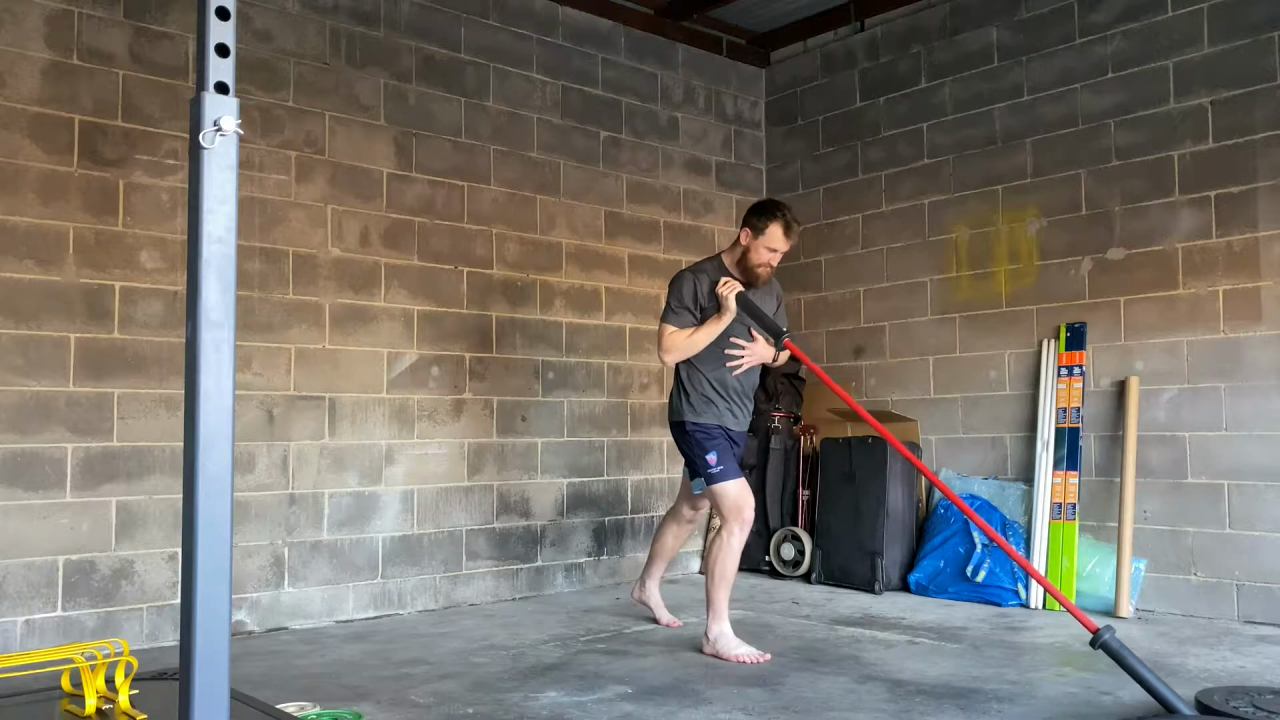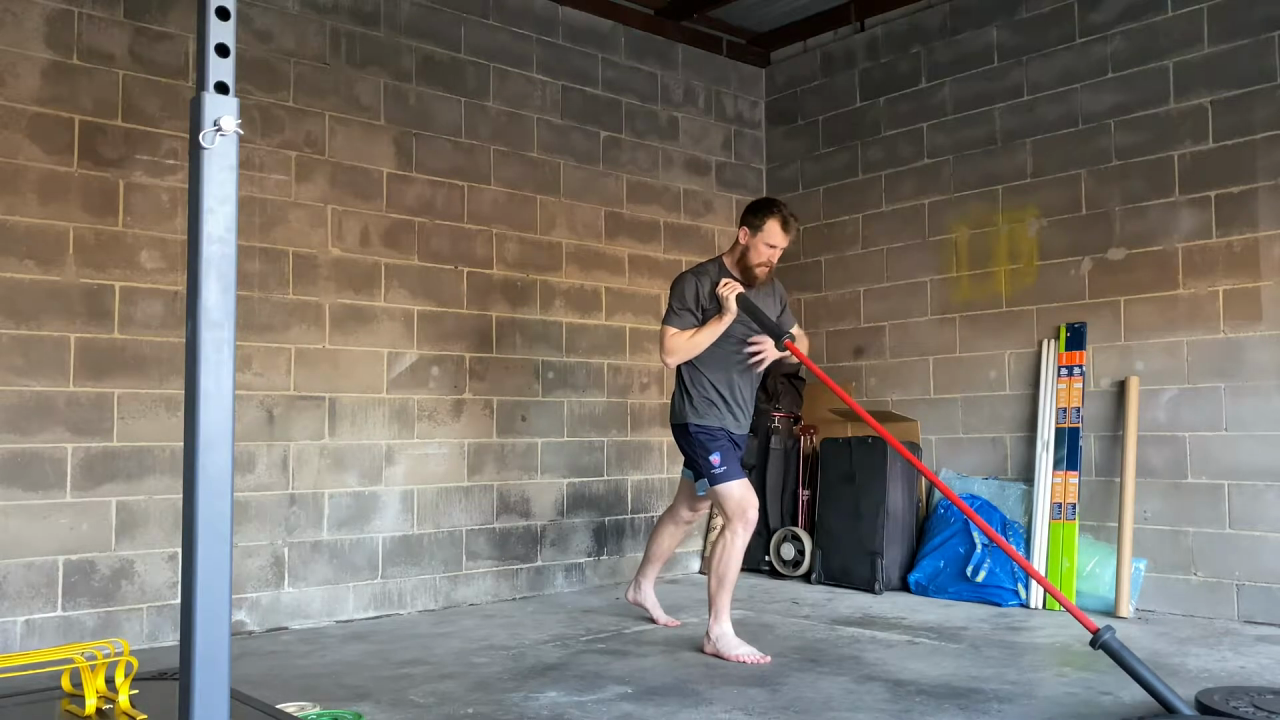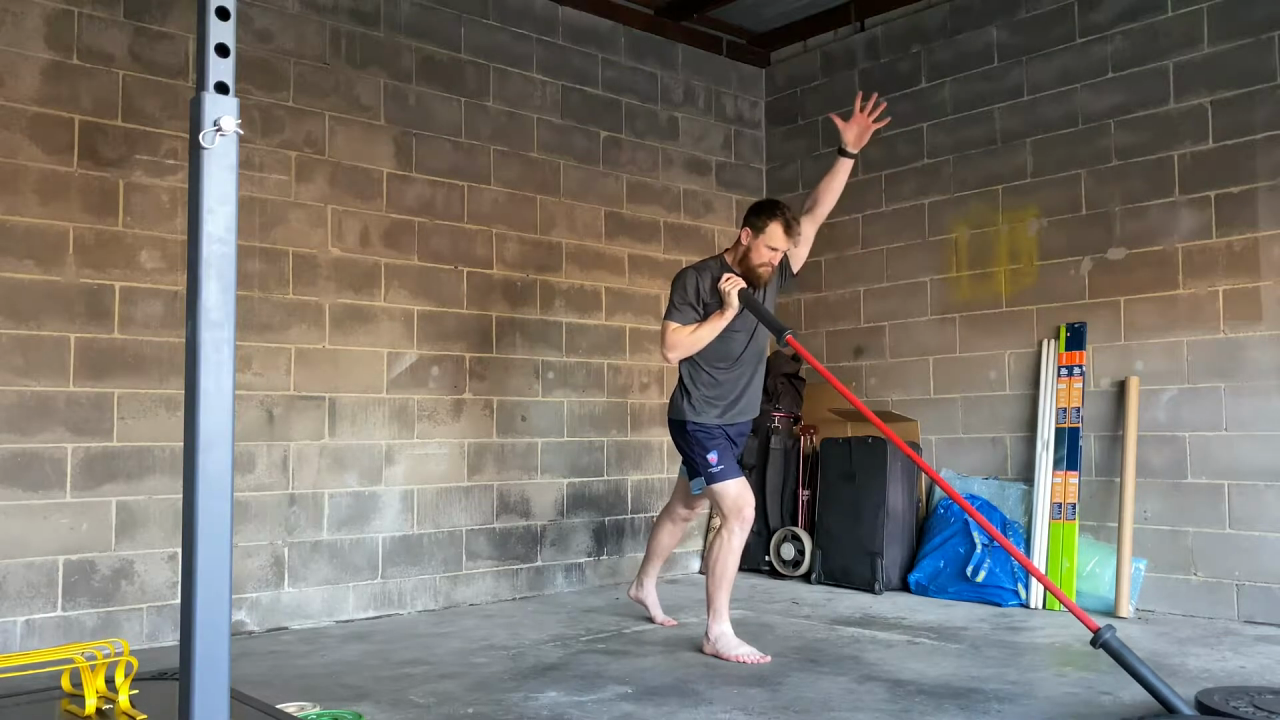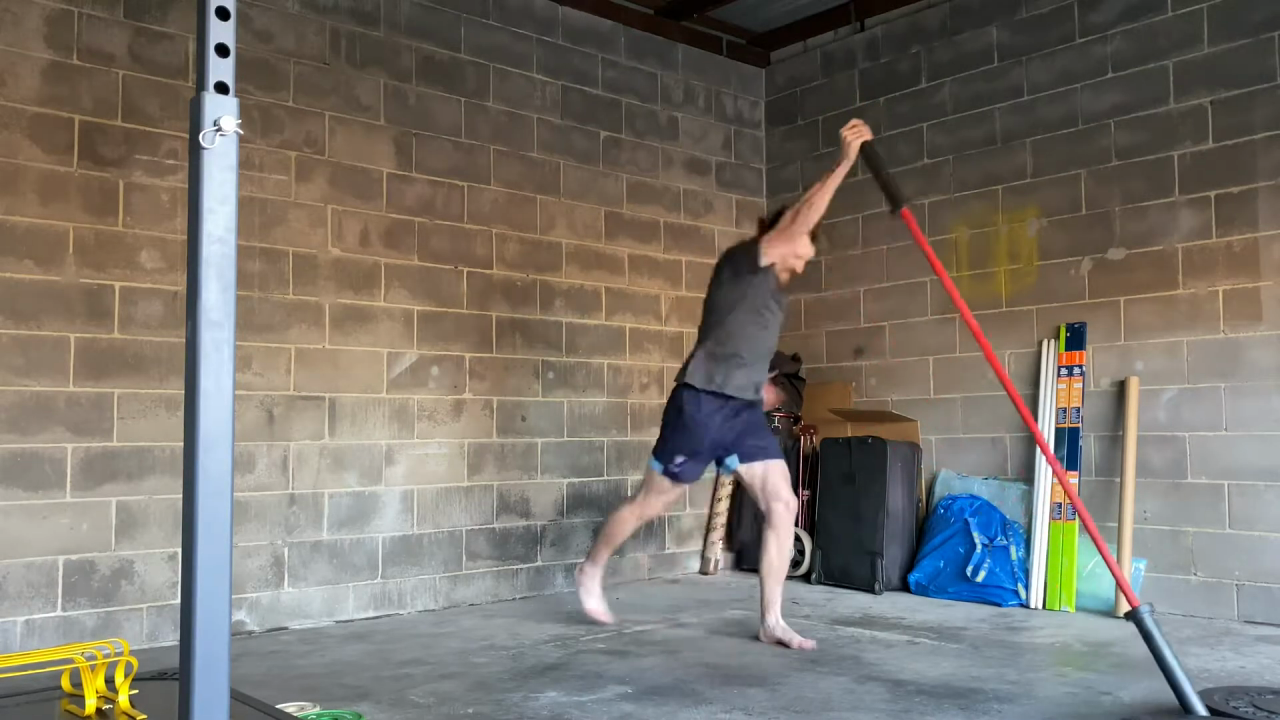
dt=1s
person 1, frame 1
left shoulder: (769, 288)
right shoulder: (694, 281)
left elbow: (785, 348)
right elbow: (669, 350)
left wrist: (769, 351)
right wrist: (723, 315)
left hip: (734, 420)
right hip: (699, 418)
left knee: (690, 509)
right knee: (739, 512)
left ankle: (648, 585)
right ankle: (717, 632)
person 1, frame 2
left shoulder: (772, 289)
right shoulder: (695, 283)
left elbow: (799, 343)
right elbow: (671, 352)
left wrist: (783, 346)
right wrist: (724, 316)
left hip: (735, 422)
right hip: (702, 419)
left knee: (688, 509)
right knee: (744, 512)
left ankle: (642, 586)
right ankle: (718, 631)
person 1, frame 3
left shoulder: (772, 273)
right shoulder: (696, 280)
left elbow: (815, 213)
right elbow: (673, 348)
left wrist: (849, 151)
right wrist: (727, 310)
left hip: (735, 420)
right hip: (699, 420)
left knee: (684, 508)
right knee: (740, 511)
left ankle: (644, 585)
right ankle: (718, 633)
person 1, frame 4
left shoulder: (771, 284)
right shoulder: (743, 258)
right elbow: (800, 221)
right wrist: (845, 163)
left hip: (742, 406)
right hip: (702, 401)
left knee: (784, 504)
right knee: (653, 501)
left ankle: (772, 620)
right ankle: (592, 571)
